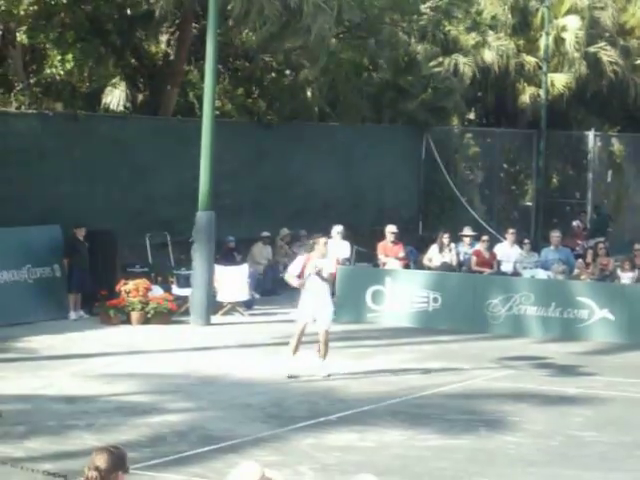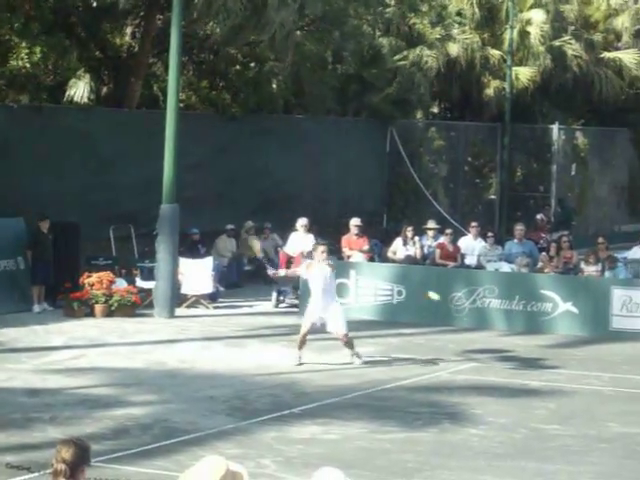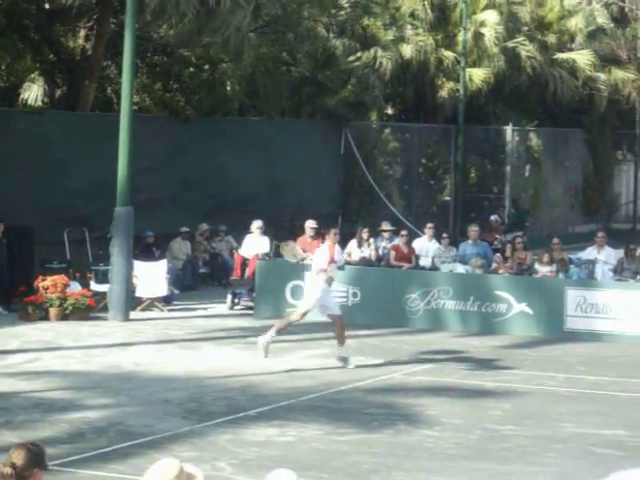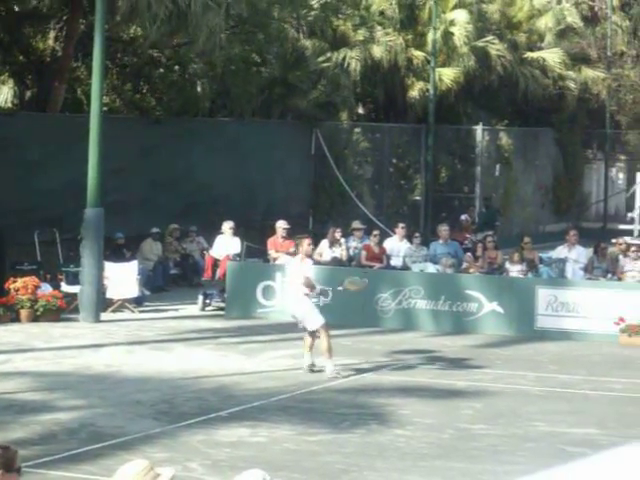
dt=0.5s
person 1, frame 1
left shoulder: (330, 261)
right shoulder: (303, 259)
left elbow: (329, 279)
right elbow: (288, 276)
left wrist: (319, 273)
right wrist: (296, 282)
left hip: (324, 302)
right hip: (307, 301)
left knee: (323, 336)
right knee: (299, 331)
left ankle: (323, 365)
person 1, frame 2
left shoulder: (328, 265)
right shoulder: (307, 265)
left elbow: (332, 267)
right elbow: (296, 272)
left wrist: (327, 264)
right wrist: (283, 272)
left hip: (332, 306)
right hip: (315, 305)
left knee: (343, 336)
right knee: (304, 331)
left ankle: (354, 353)
right ankle: (298, 355)
person 1, frame 3
left shoulder: (319, 250)
right shoulder: (334, 247)
right elbow: (339, 264)
left hip: (323, 291)
right hip: (318, 289)
left knee: (339, 322)
right knee: (298, 316)
left ankle: (342, 354)
right ankle: (268, 337)
person 1, frame 4
left shoulder: (291, 263)
right shoulder: (307, 262)
right elbow: (306, 281)
right wrist: (314, 288)
left hip: (291, 302)
right hip: (302, 302)
left knee: (310, 331)
right knee: (324, 333)
left ankle: (308, 361)
right ankle: (330, 368)
